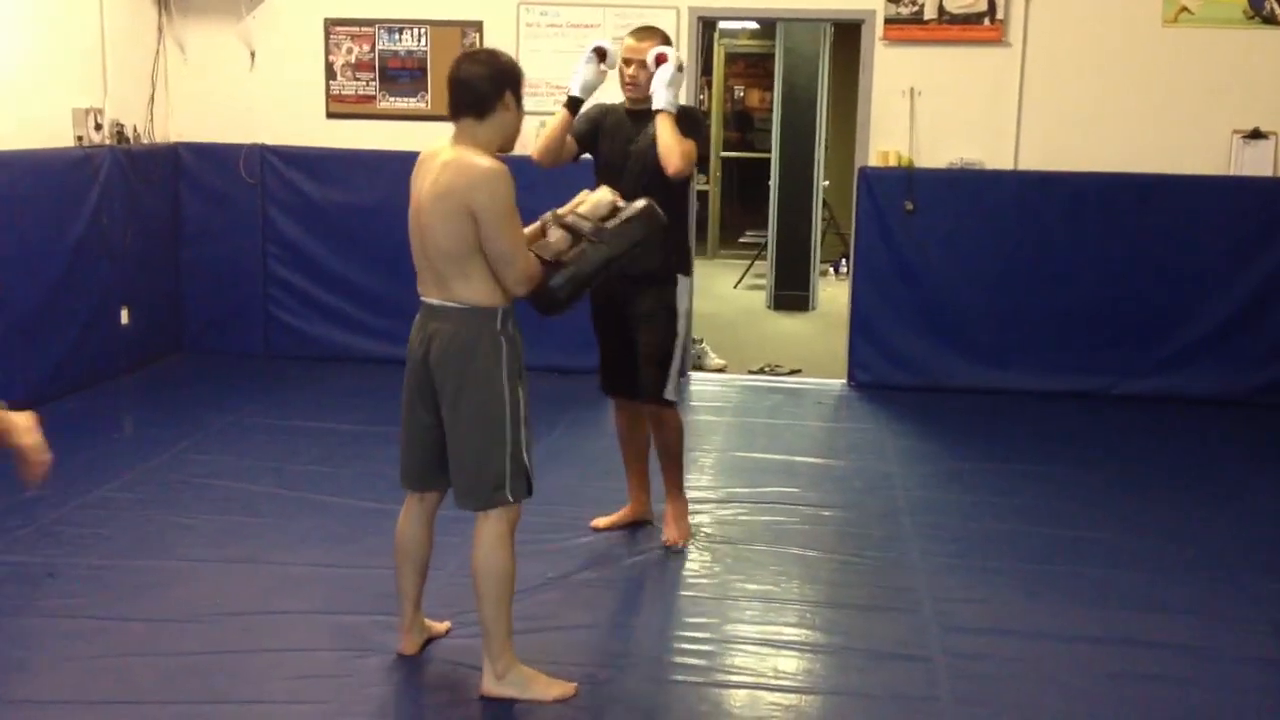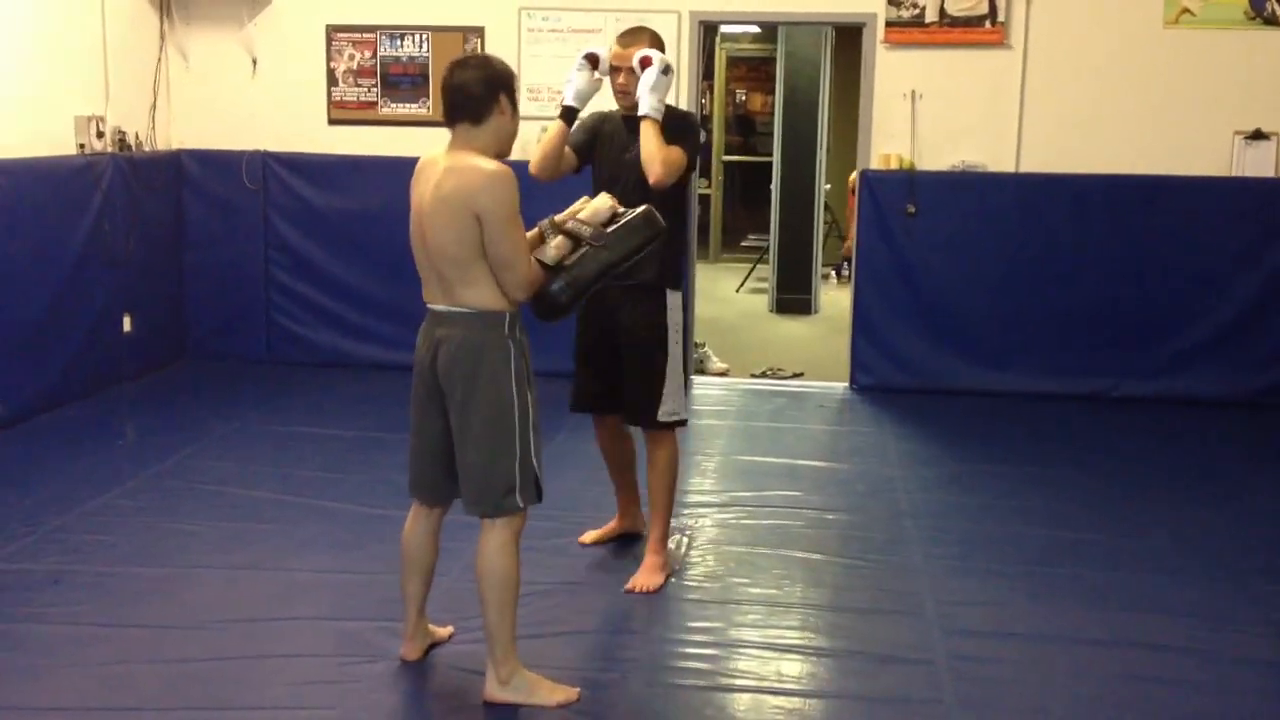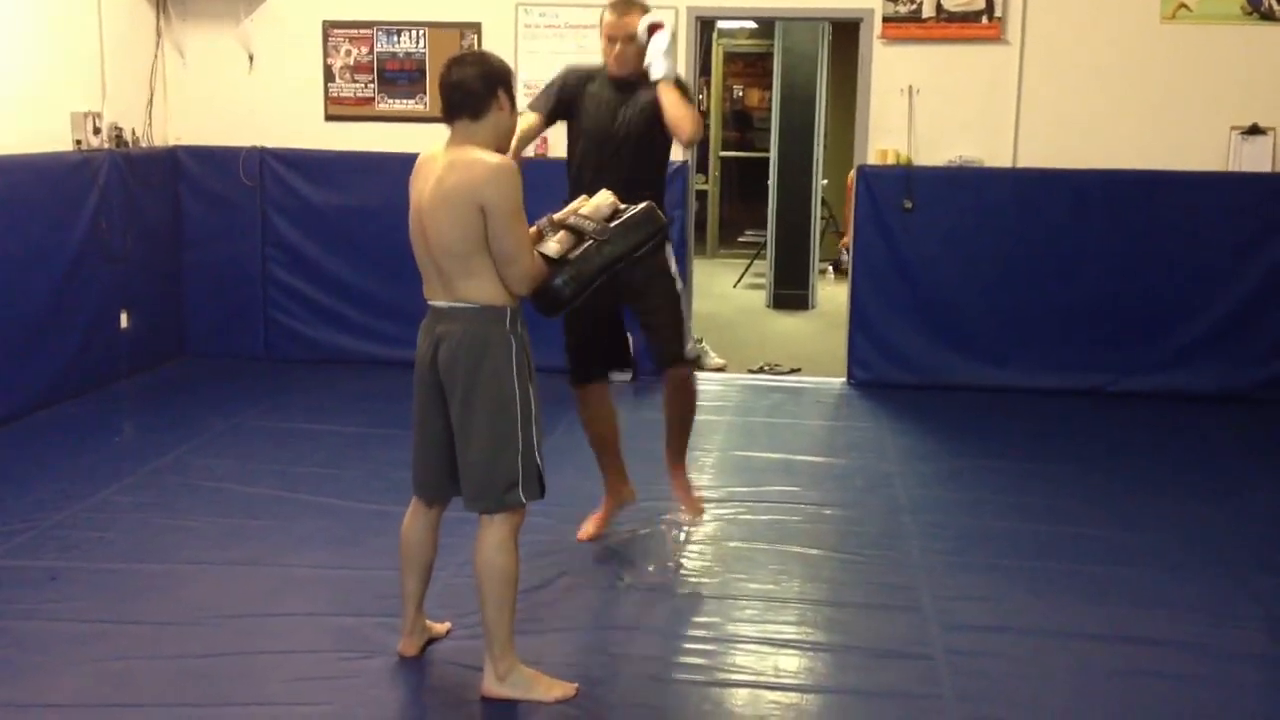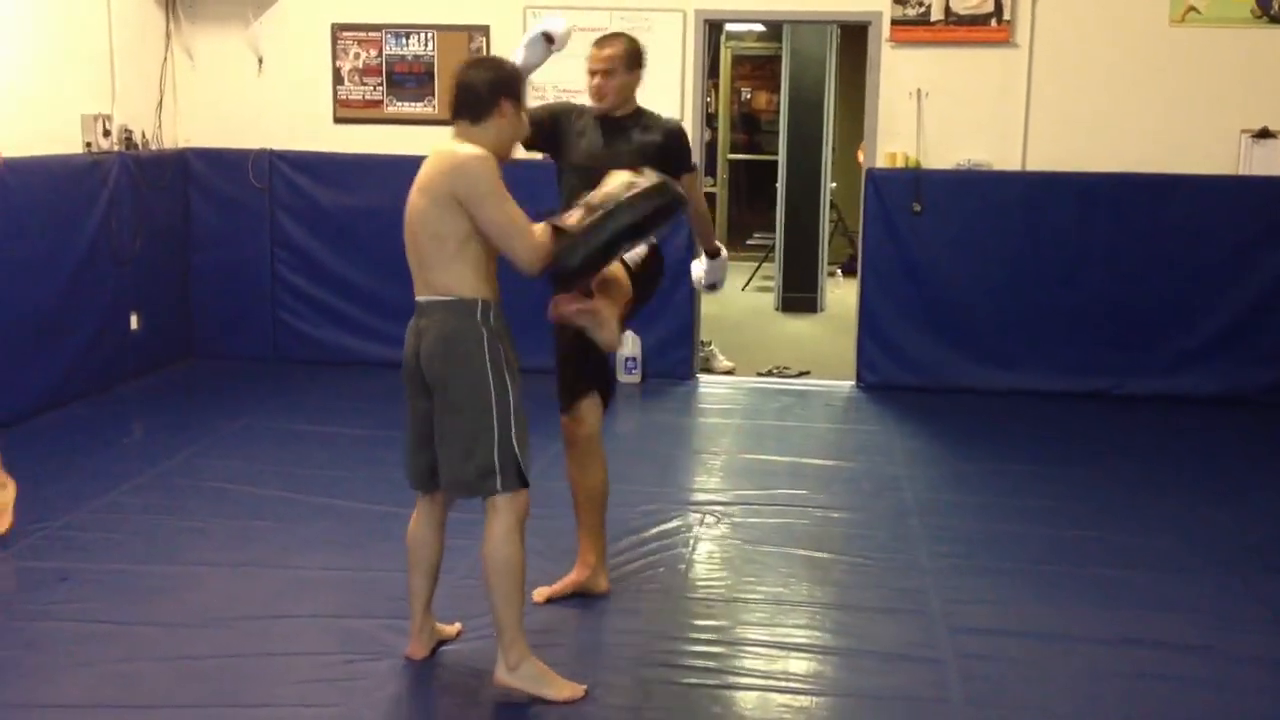
dt=0.7s
person 1, frame 1
left shoulder: (427, 163)
right shoulder: (487, 175)
right elbow: (519, 278)
left wrist: (553, 221)
left hip: (429, 327)
right hip: (477, 337)
left knee: (422, 493)
right knee: (497, 506)
left ankle: (411, 626)
right ankle: (500, 667)
person 1, frame 2
left shoulder: (427, 170)
right shoulder: (491, 178)
right elbow: (520, 283)
left wrist: (554, 226)
left hip: (436, 334)
right hip: (485, 343)
left knee: (429, 501)
right knee: (503, 514)
left ankle: (414, 632)
right ankle: (504, 674)
person 1, frame 3
left shoulder: (425, 167)
right shoulder: (495, 170)
right elbow: (521, 277)
left wrist: (549, 225)
left hip: (437, 330)
right hip: (487, 338)
left knee: (428, 495)
right knee: (501, 510)
left ankle: (412, 627)
right ankle: (502, 669)
person 1, frame 4
left shoulder: (443, 161)
right shoulder: (470, 163)
left elbow: (504, 240)
right elbow: (530, 255)
right wrist: (593, 207)
left hip: (428, 329)
right hip: (466, 332)
left knee: (434, 492)
right knee: (506, 497)
left ankle: (421, 630)
right ankle: (515, 660)
person 2, frame 1
left shoulder: (684, 119)
right shoulder: (602, 117)
left elbow: (676, 167)
right elbow: (544, 157)
left wrist: (663, 102)
right wrist: (578, 92)
left hip: (662, 277)
right hip: (610, 273)
left knee: (658, 397)
right knee: (625, 395)
left ankle: (676, 502)
right ankle: (637, 501)
person 2, frame 2
left shoulder: (679, 125)
right shoulder: (598, 125)
left elbow: (659, 174)
right elbow: (542, 170)
left wrist: (649, 107)
right wrist: (572, 103)
left hip: (653, 290)
right hip: (599, 286)
left knee: (657, 422)
right knee: (604, 413)
left ankle: (658, 550)
right ankle: (628, 514)
person 2, frame 3
left shoulder: (665, 88)
right shoulder: (575, 83)
left elbow: (690, 134)
right elbow: (526, 128)
left wrist: (661, 71)
left hip: (643, 249)
left knee: (677, 364)
right knee: (587, 380)
left ankle: (676, 470)
right ankle: (616, 490)
person 2, frame 4
left shoulder: (663, 133)
right shoulder: (564, 119)
left elbow: (692, 198)
left wrist: (713, 254)
right wrist: (524, 63)
left hip: (629, 256)
left knee: (609, 276)
right knee: (580, 423)
right ankle: (590, 567)
